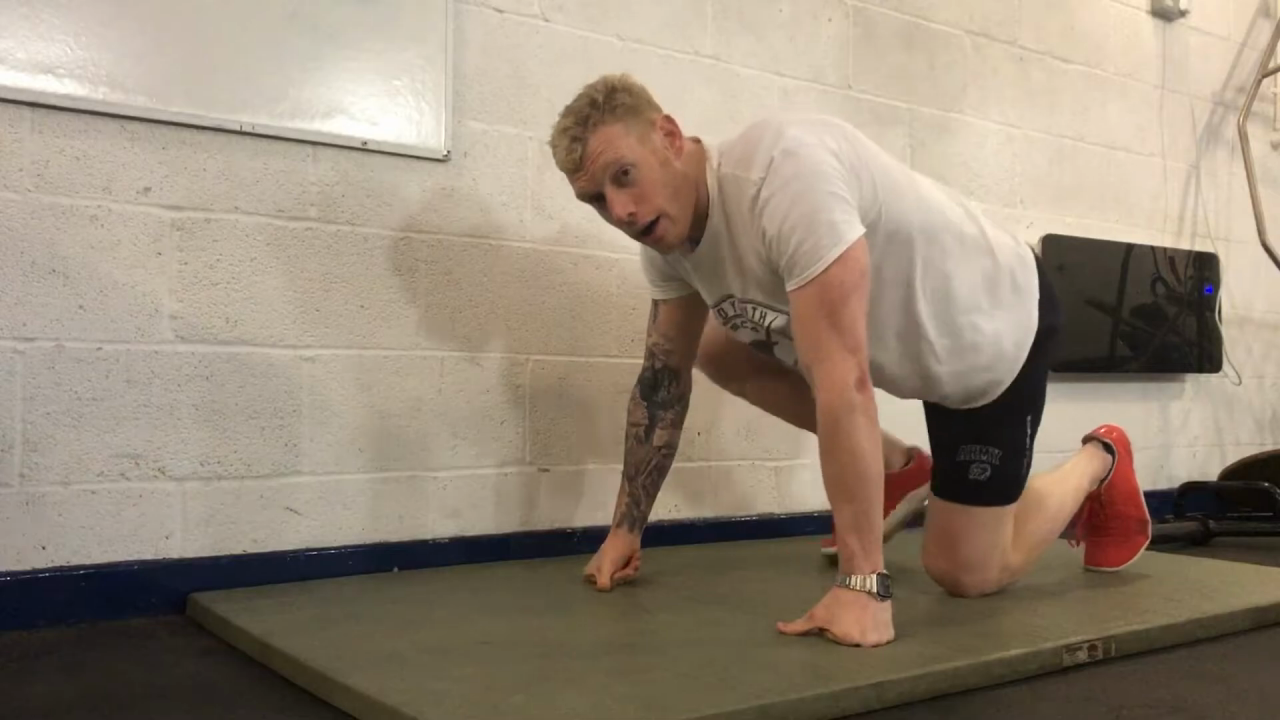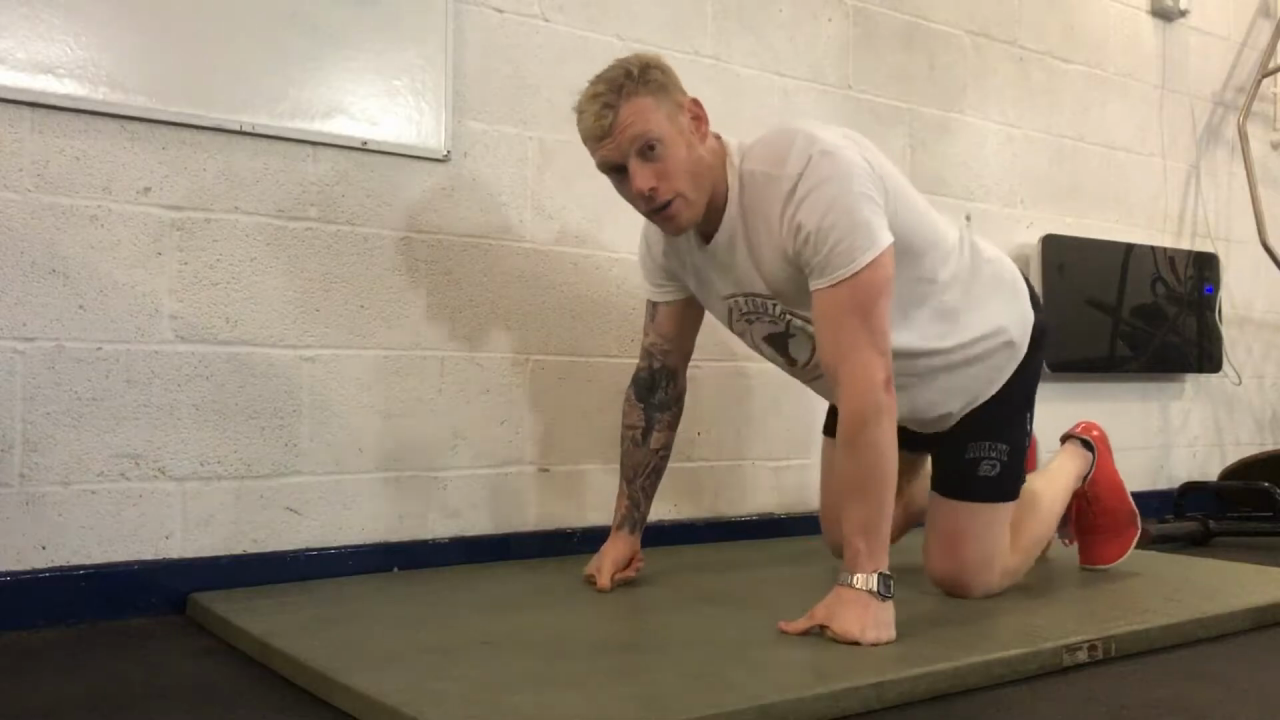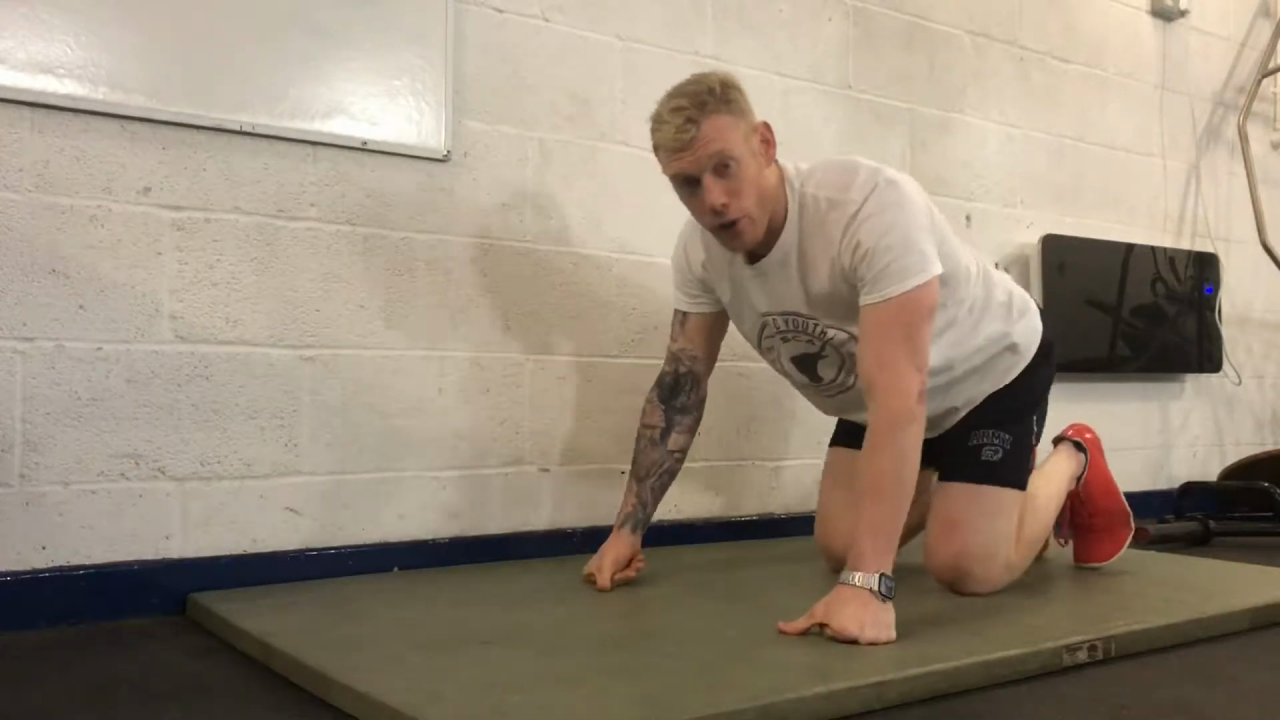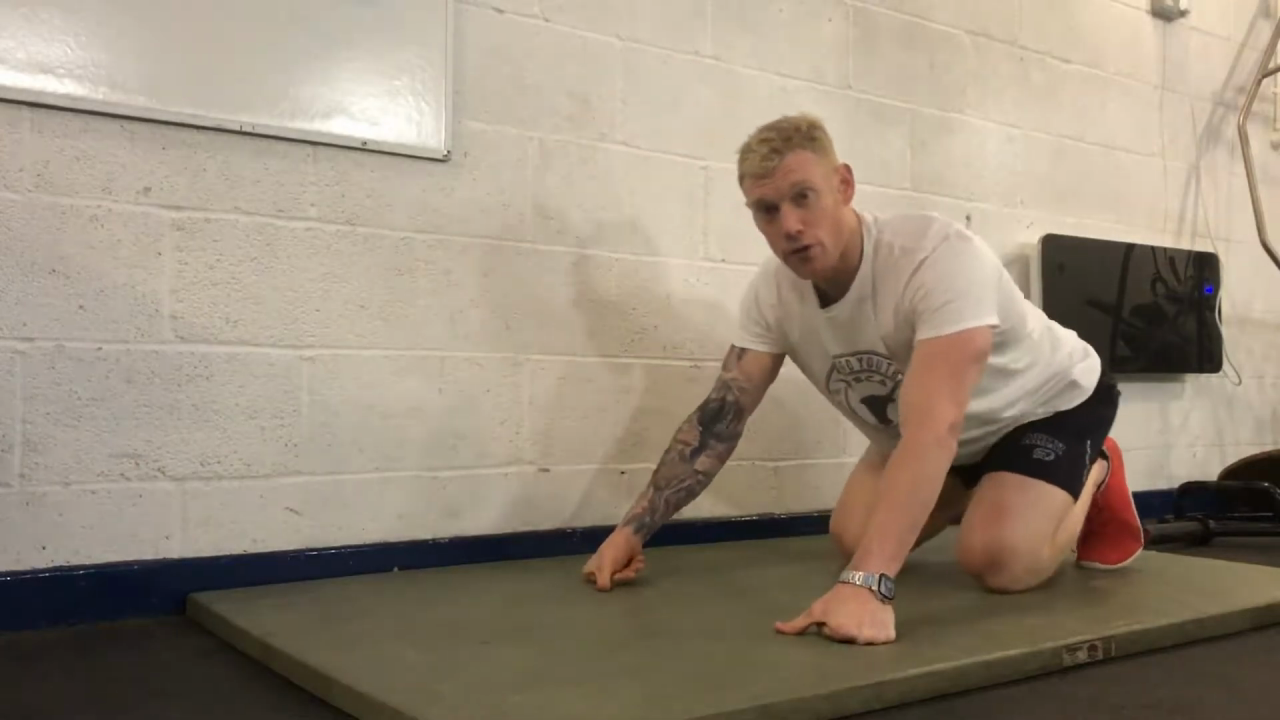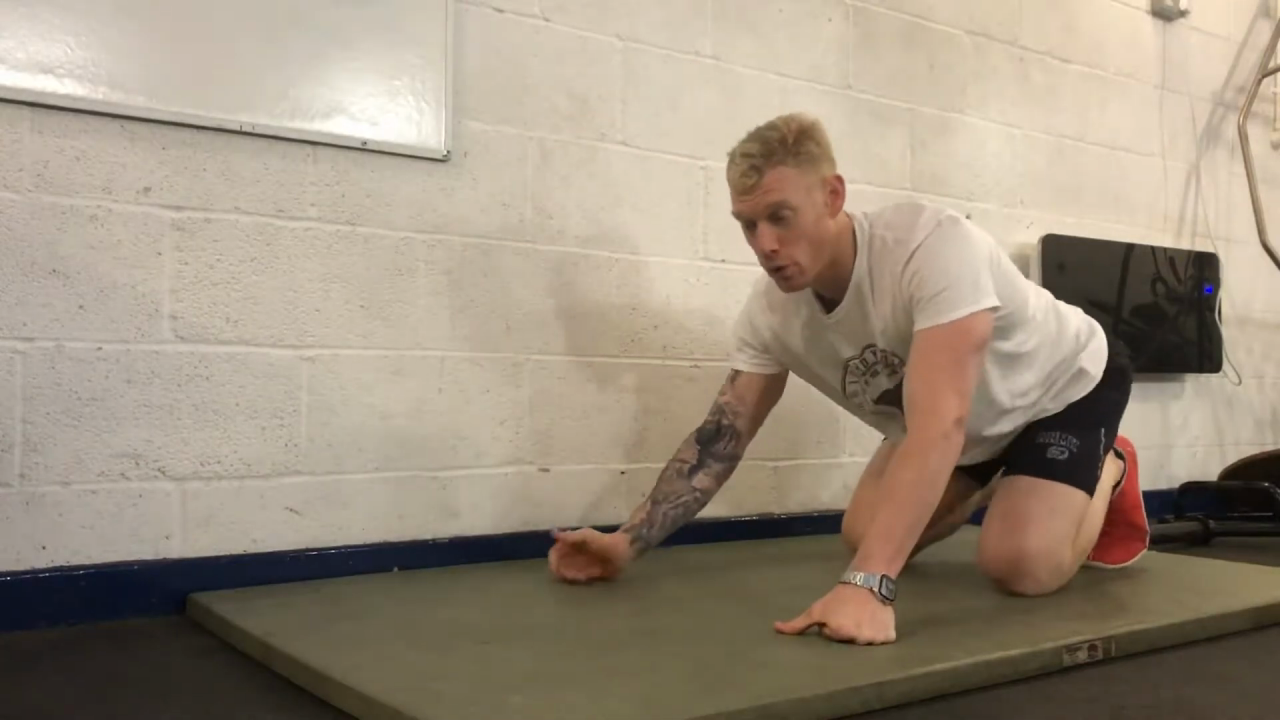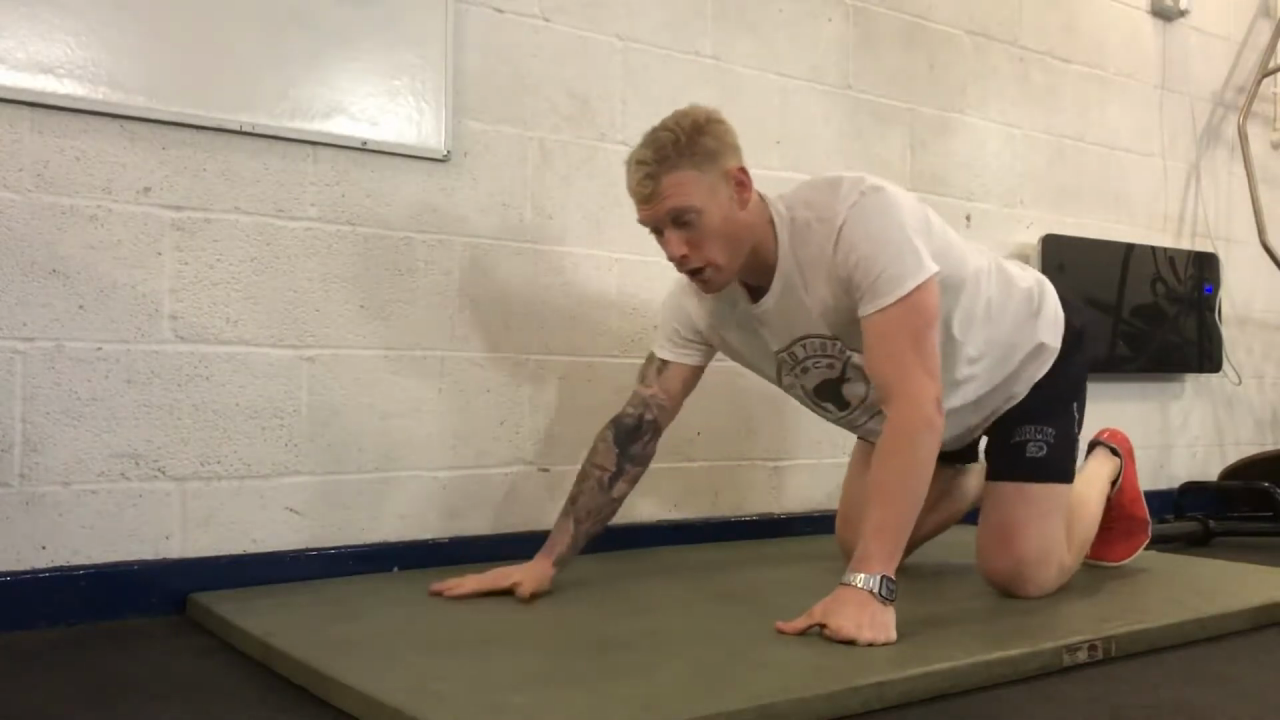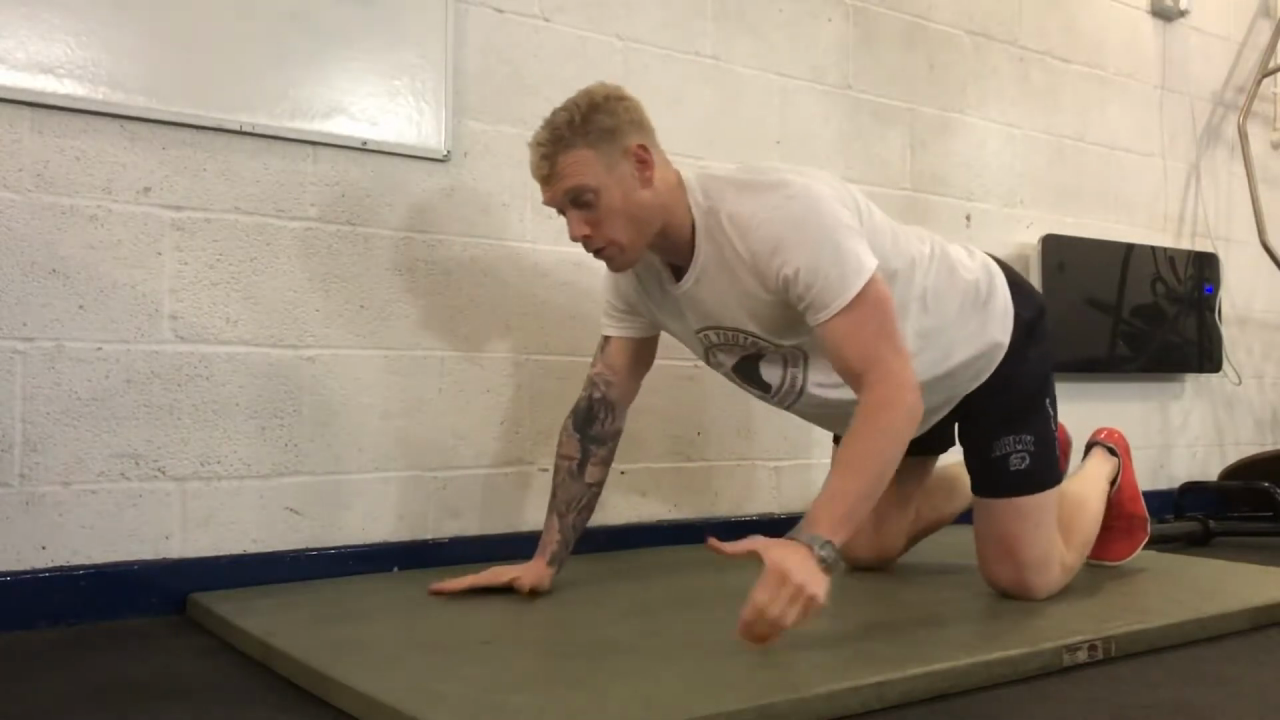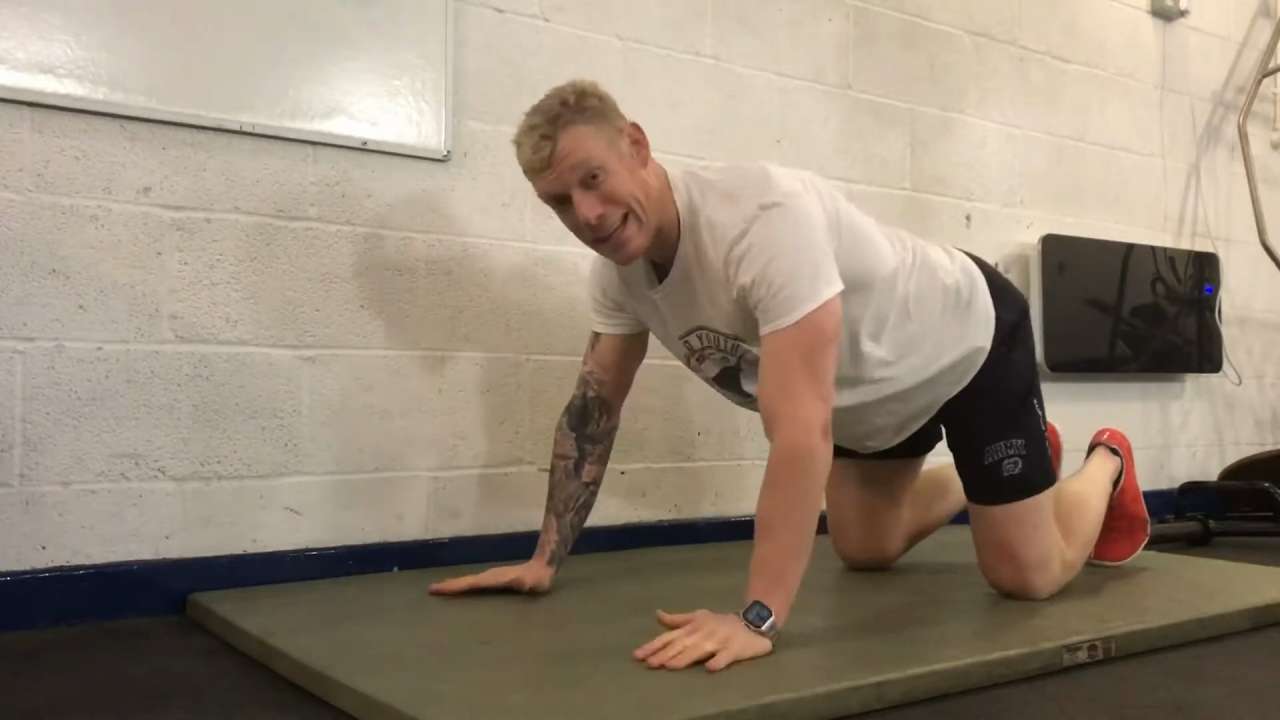
dt=0.3s
person 1, frame 1
left shoulder: (783, 174)
right shoulder: (665, 229)
left elbow: (843, 385)
right elbow: (663, 375)
left wrist: (863, 584)
right wrist: (626, 528)
left hip: (989, 321)
right hip: (899, 314)
left knee: (964, 573)
right knee: (716, 351)
left ankle: (1097, 463)
right ankle: (891, 464)
person 1, frame 2
left shoulder: (814, 175)
right shoulder: (666, 236)
left elbow: (867, 385)
right elbow: (659, 375)
left wrist: (866, 582)
right wrist: (626, 529)
left hip: (980, 343)
right hip: (887, 356)
left knee: (966, 575)
right knee: (847, 539)
left ankle: (1079, 462)
right ankle: (942, 452)
person 1, frame 3
left shoulder: (870, 206)
right shoulder: (699, 253)
left elbow: (901, 399)
right elbow: (681, 385)
left wrist: (868, 582)
right wrist: (628, 527)
left hip: (991, 366)
left knee: (969, 567)
right knee: (841, 547)
left ankle: (1069, 464)
right ankle: (952, 481)
person 1, frame 4
left shoulder: (941, 257)
right shoulder: (773, 292)
left elbow: (935, 427)
right elbow: (722, 414)
left wrist: (868, 584)
right wrist: (634, 530)
left hip: (1052, 398)
left knee: (999, 561)
right knee: (853, 539)
left ankle: (1090, 474)
right ankle: (975, 489)
person 1, frame 5
left shoulder: (934, 247)
right shoulder: (772, 310)
left elbow: (940, 424)
right elbow: (723, 434)
left wrist: (866, 586)
right wrist: (629, 540)
left hip: (1065, 385)
right hip: (974, 418)
left knee: (1022, 564)
right knee: (865, 537)
left ankle: (1107, 475)
right ankle: (997, 483)
person 1, frame 6
left shoulder: (860, 222)
right shoulder: (698, 302)
left elbow: (916, 406)
right elbow: (637, 426)
left wrist: (869, 585)
right wrist: (546, 559)
left hip: (1030, 355)
right hip: (923, 405)
left knee: (1019, 570)
right knee: (860, 540)
left ankle: (1102, 469)
right ankle: (987, 476)
person 1, frame 7
left shoulder: (785, 217)
right shoulder: (635, 270)
left elbow: (896, 394)
right elbow: (600, 409)
left wrist: (811, 547)
right wrist: (546, 559)
left hip: (983, 338)
right hip: (893, 372)
left knee: (1025, 576)
right knee: (866, 548)
left ankle: (1102, 465)
right ankle: (989, 472)
person 1, frame 8
left shoulder: (765, 220)
right shoulder: (618, 267)
left elbow: (801, 433)
right elbow: (594, 407)
left wrist: (757, 616)
right wrist: (546, 559)
left hip: (966, 343)
right hip: (873, 388)
left knee: (1027, 575)
right knee: (865, 551)
left ankle: (1106, 465)
right ankle: (1006, 470)
